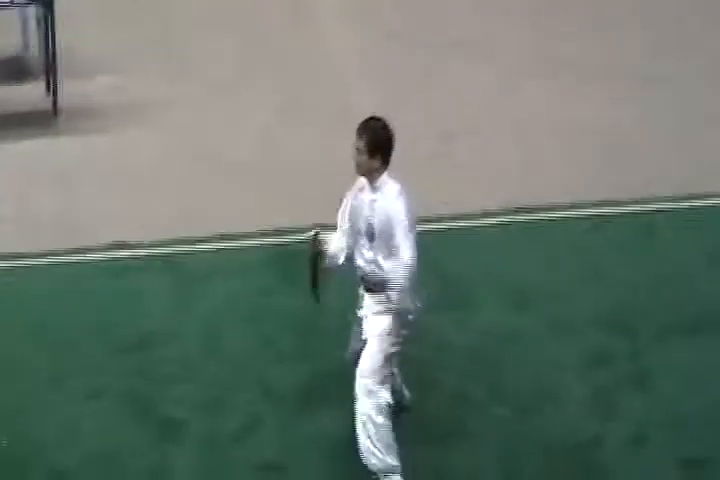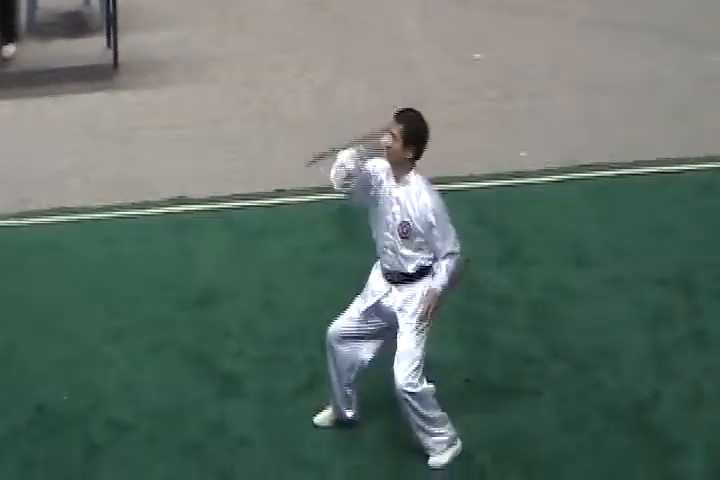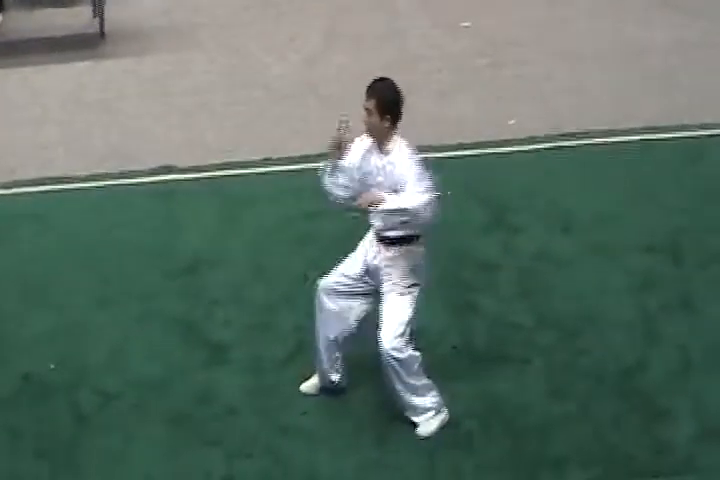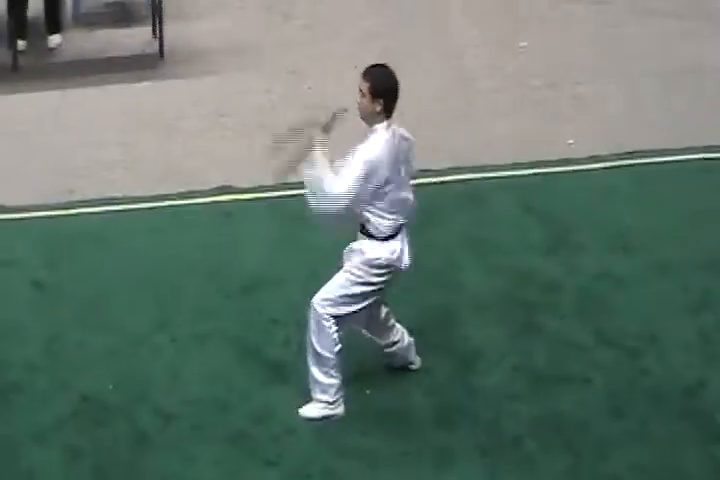
dt=0.7s
person 1, frame 1
left shoulder: (393, 202)
right shoulder: (360, 190)
left elbow: (404, 262)
right elbow: (346, 235)
left wrist: (395, 310)
right wrist: (329, 246)
left hip: (389, 302)
right hip: (370, 293)
left knee: (368, 384)
right knee: (361, 355)
right ankle: (396, 395)
person 1, frame 2
left shoulder: (424, 199)
right shoulder: (377, 170)
left elbow: (450, 253)
right elbow: (341, 179)
left wrist: (436, 292)
right wrist: (352, 158)
left hip: (413, 292)
right hip: (382, 282)
left knee: (407, 380)
right knee: (339, 335)
left ankle: (444, 441)
right ankle: (343, 409)
person 1, frame 3
left shoulder: (405, 161)
right shoulder: (364, 146)
left elbow: (423, 209)
right elbow: (338, 193)
left wrist: (383, 201)
right wrist: (337, 160)
left hip: (403, 257)
right hip: (374, 245)
left knee: (392, 345)
right knee: (330, 290)
left ankle: (430, 409)
right ankle: (329, 374)
person 1, frame 4
left shoulder: (374, 151)
right shoulder: (400, 137)
left elbow: (331, 201)
left wrist: (317, 161)
left hip: (378, 251)
right hip: (389, 241)
left knee: (324, 310)
right knee: (367, 308)
left ankle: (328, 399)
right ankle: (404, 352)
